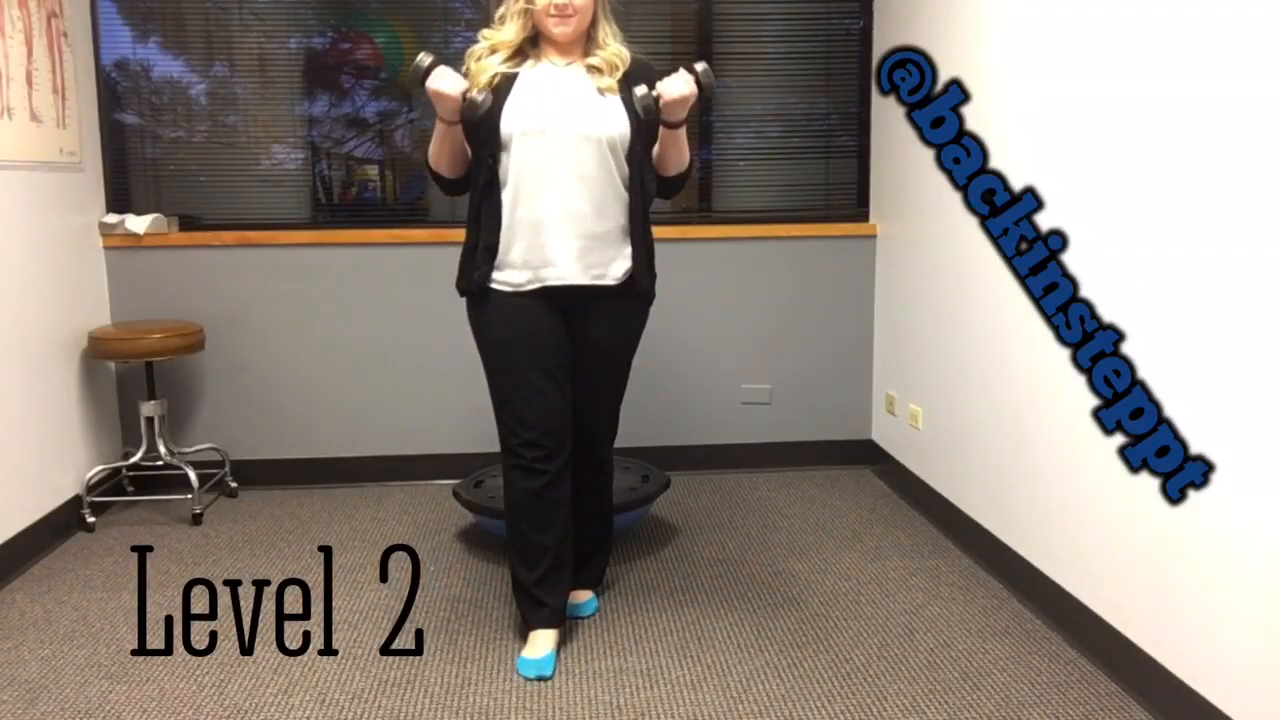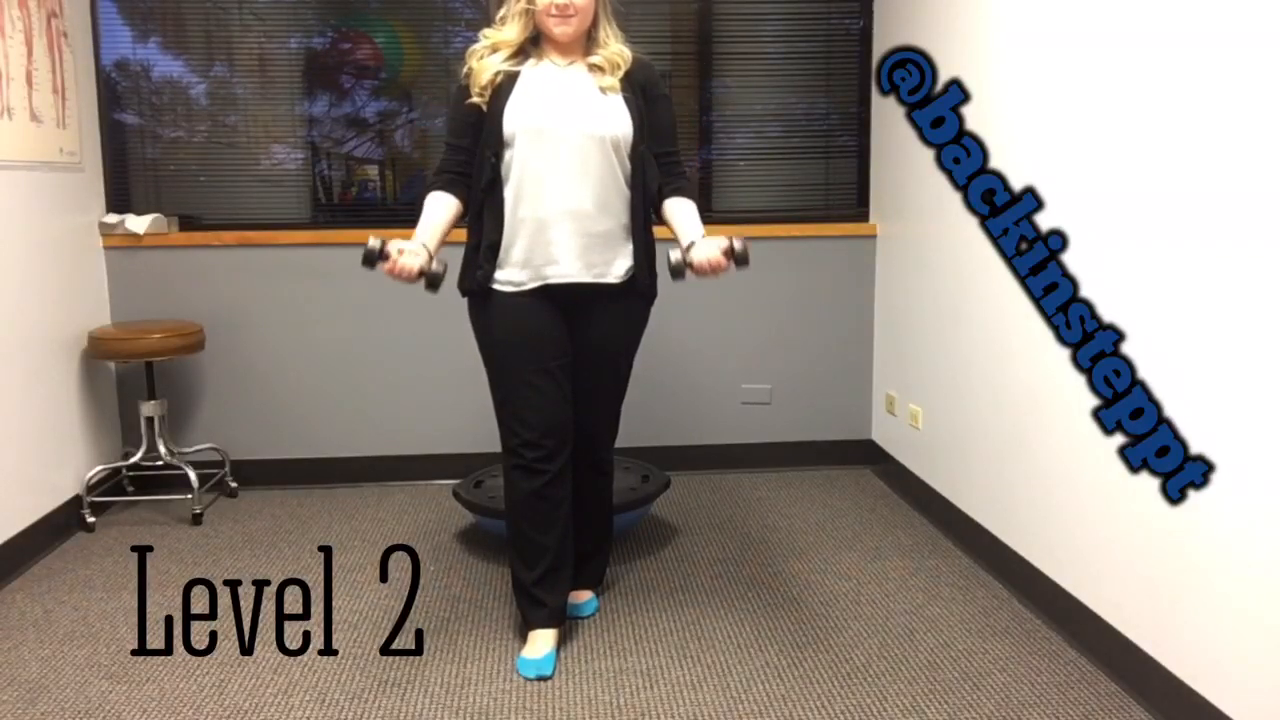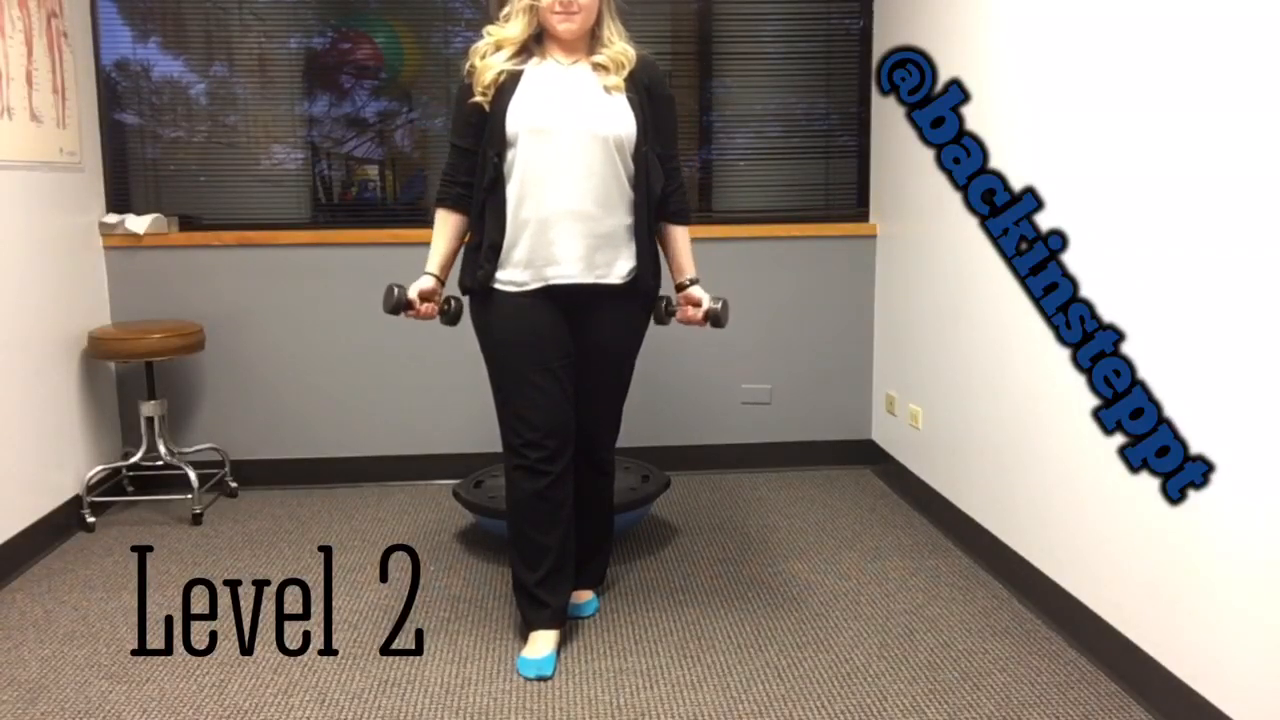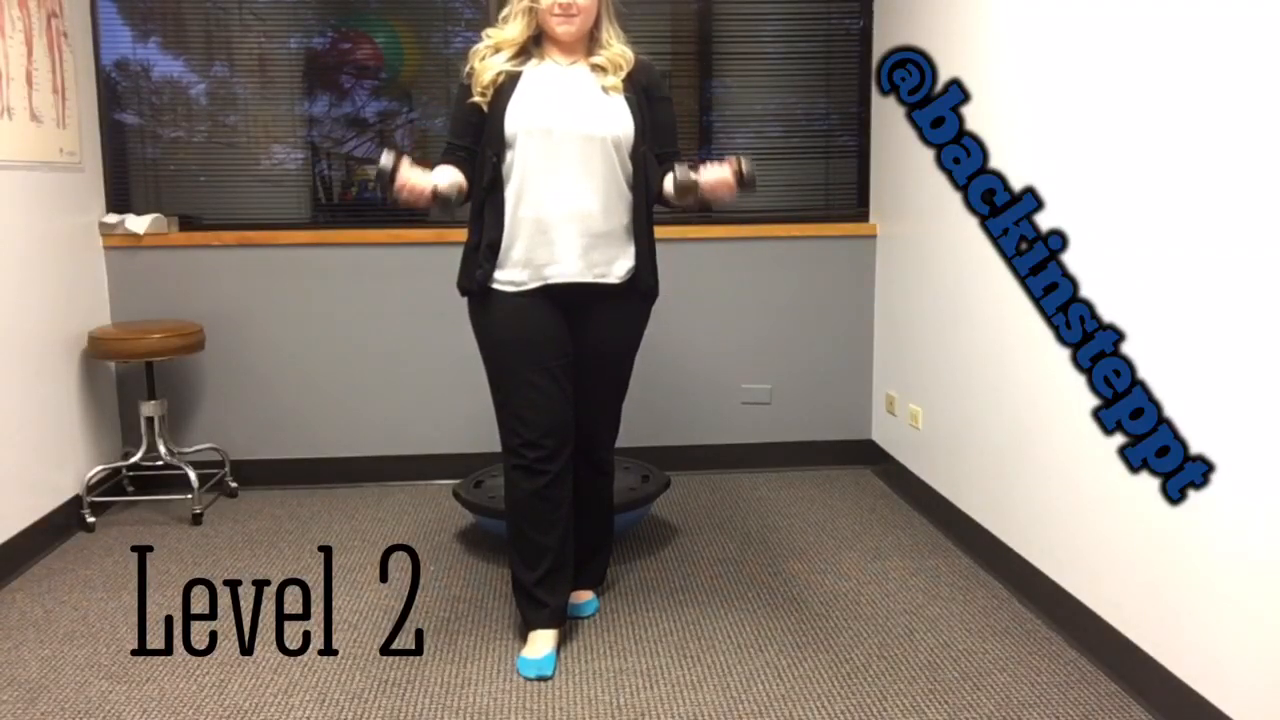
dt=0.5s
person 1, frame 1
left shoulder: (631, 74)
right shoulder: (491, 70)
left elbow: (667, 180)
right elbow: (453, 178)
left wrist: (674, 121)
right wrist: (447, 116)
left hip: (609, 289)
right hip: (514, 289)
left knee: (593, 439)
right knee: (532, 446)
left ankle: (584, 576)
right ankle: (542, 614)
person 1, frame 2
left shoulder: (635, 77)
right shoulder: (489, 74)
left elbow: (667, 176)
right elbow: (456, 176)
left wrist: (695, 240)
right wrist: (422, 242)
left hip: (612, 289)
right hip: (516, 290)
left knee: (594, 439)
right knee: (533, 446)
left ankle: (585, 577)
right ankle: (542, 614)
person 1, frame 3
left shoulder: (639, 75)
right shoulder: (493, 71)
left elbow: (668, 187)
right elbow: (460, 182)
left wrist: (687, 279)
right wrist: (434, 273)
left hip: (614, 290)
right hip: (517, 290)
left knee: (595, 440)
right knee: (535, 447)
left ankle: (585, 578)
right ankle: (543, 614)
person 1, frame 4
left shoulder: (635, 76)
right shoulder: (492, 71)
left elbow: (661, 176)
right elbow: (466, 170)
left wrist: (700, 180)
right wrist: (430, 182)
left hip: (612, 287)
right hip: (516, 288)
left knee: (594, 438)
right knee: (534, 445)
left ankle: (583, 578)
right ankle: (542, 614)
